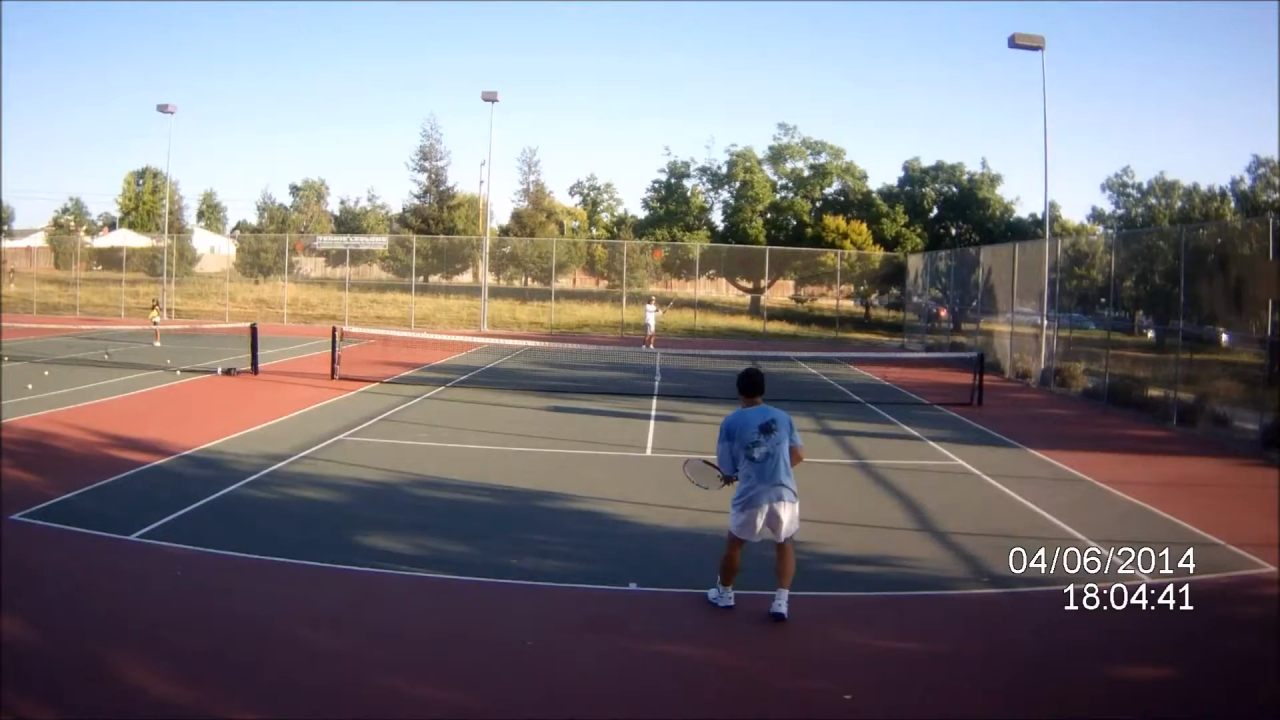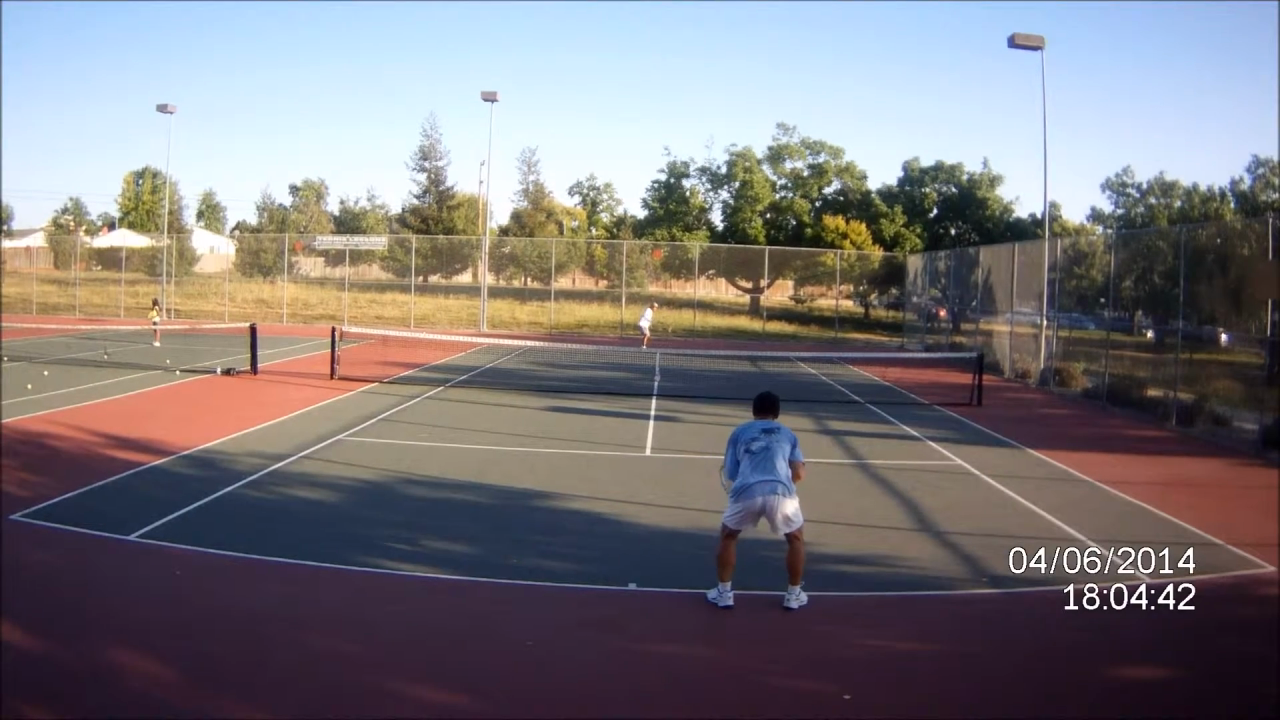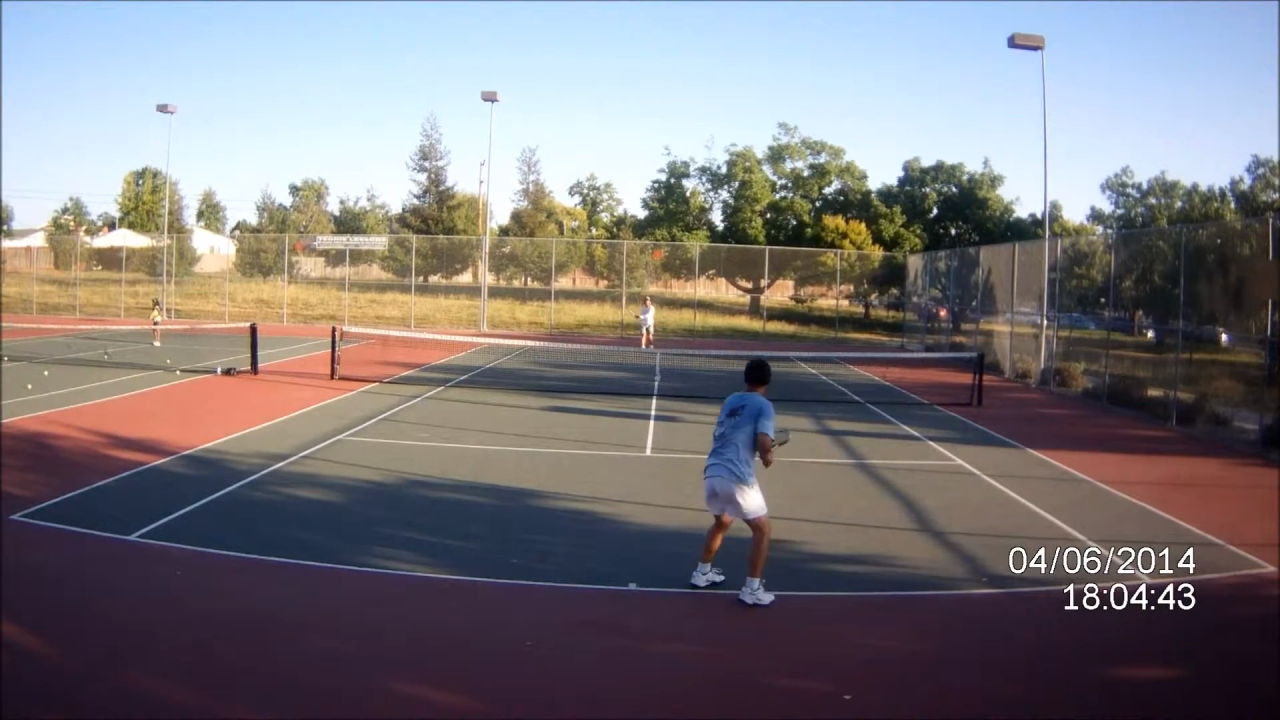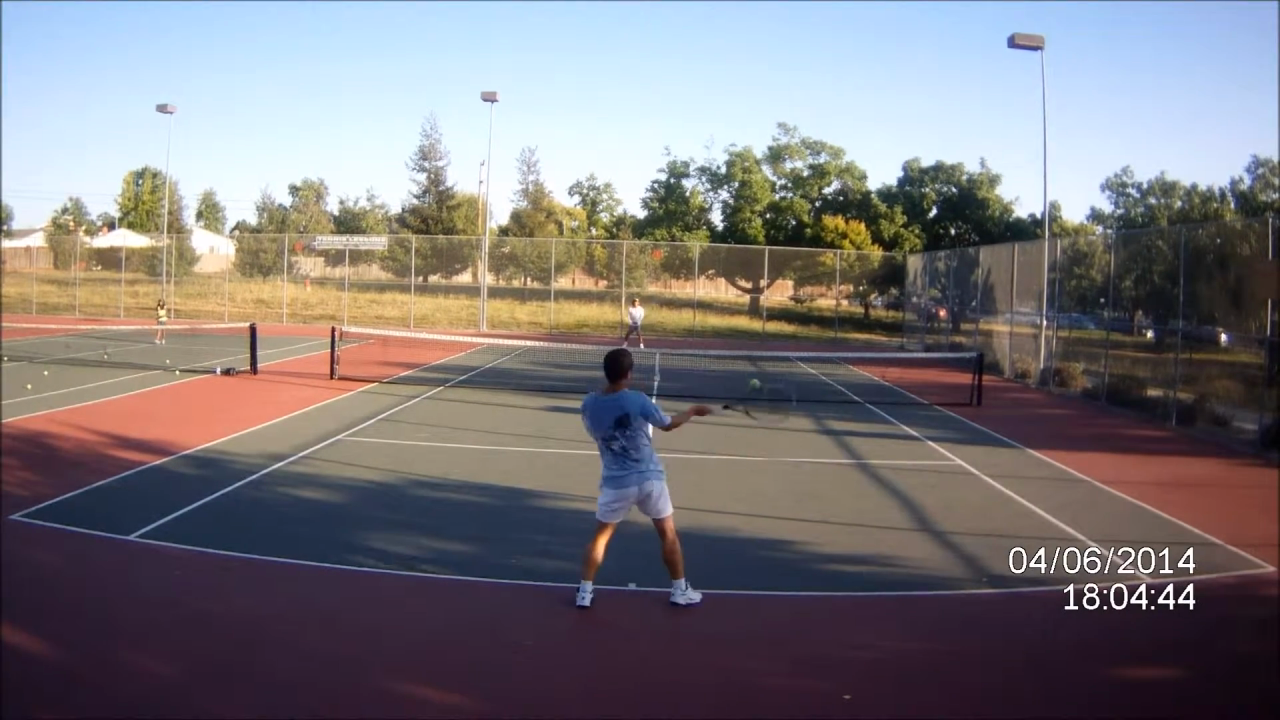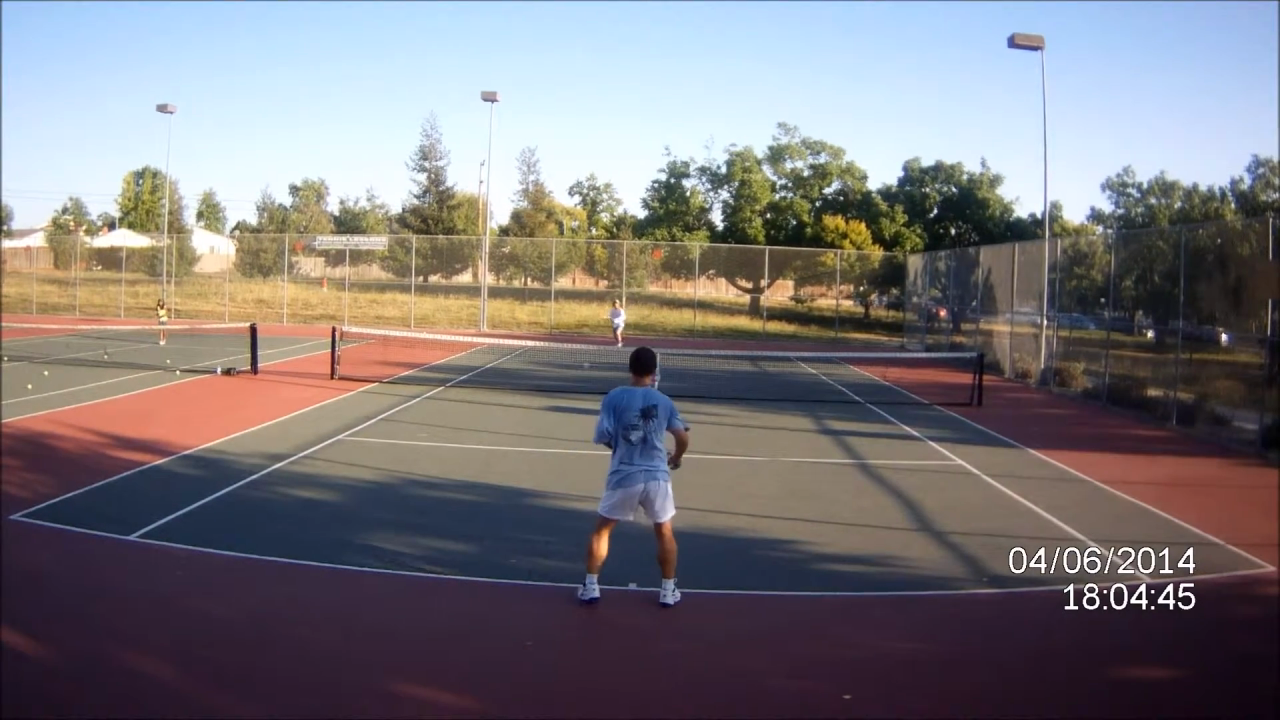
dt=1s
person 1, frame 1
left shoulder: (731, 422)
right shoulder: (783, 418)
left elbow: (727, 470)
right elbow: (797, 456)
left hip: (750, 496)
right hip: (784, 493)
left knee: (734, 545)
right knee: (785, 547)
left ankle: (724, 593)
right ankle: (781, 600)
person 1, frame 2
left shoulder: (739, 432)
right shoulder: (788, 434)
left elbow: (731, 473)
right elbow: (799, 473)
left hip: (746, 492)
right hip: (780, 491)
left knee: (727, 537)
right knee: (796, 540)
left ankle: (724, 592)
right ankle: (794, 595)
person 1, frame 3
left shoulder: (731, 401)
right shoulder: (764, 406)
right elbow: (764, 443)
left wrist: (754, 450)
right wrist: (767, 456)
left hip: (713, 473)
right hip: (738, 478)
left knee: (721, 523)
right knee: (762, 530)
left ankle: (702, 573)
right ankle: (752, 589)
person 1, frame 4
left shoulder: (589, 403)
right shoulder: (638, 401)
right elbow: (668, 424)
right wrist: (692, 410)
left hip: (615, 482)
right hip: (648, 478)
left knee: (601, 534)
right knee: (668, 534)
left ankle: (584, 592)
right ankle: (680, 590)
person 1, frame 5
left shoulder: (615, 397)
right shoulder: (664, 401)
left elbow: (601, 436)
right elbow: (683, 439)
right wrist: (676, 458)
left hip: (623, 477)
right hip: (657, 476)
left knee: (601, 530)
right knee: (665, 534)
left ankle: (591, 586)
right ankle: (668, 590)
